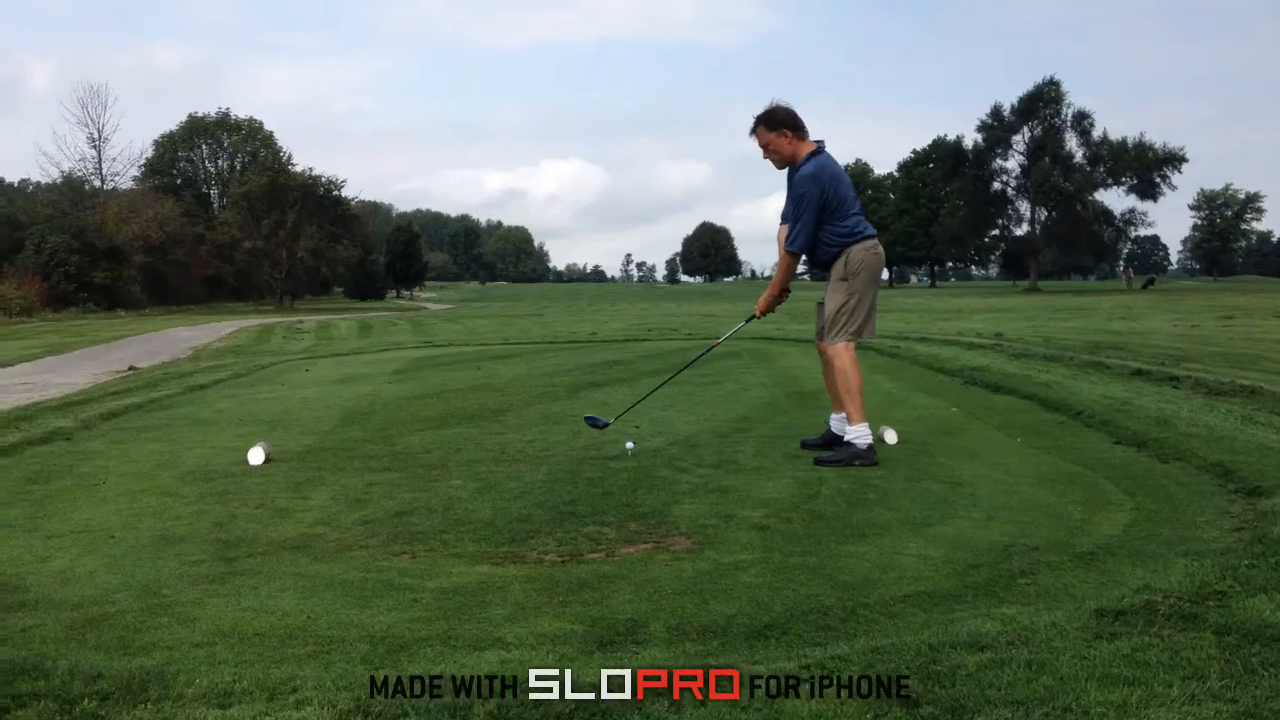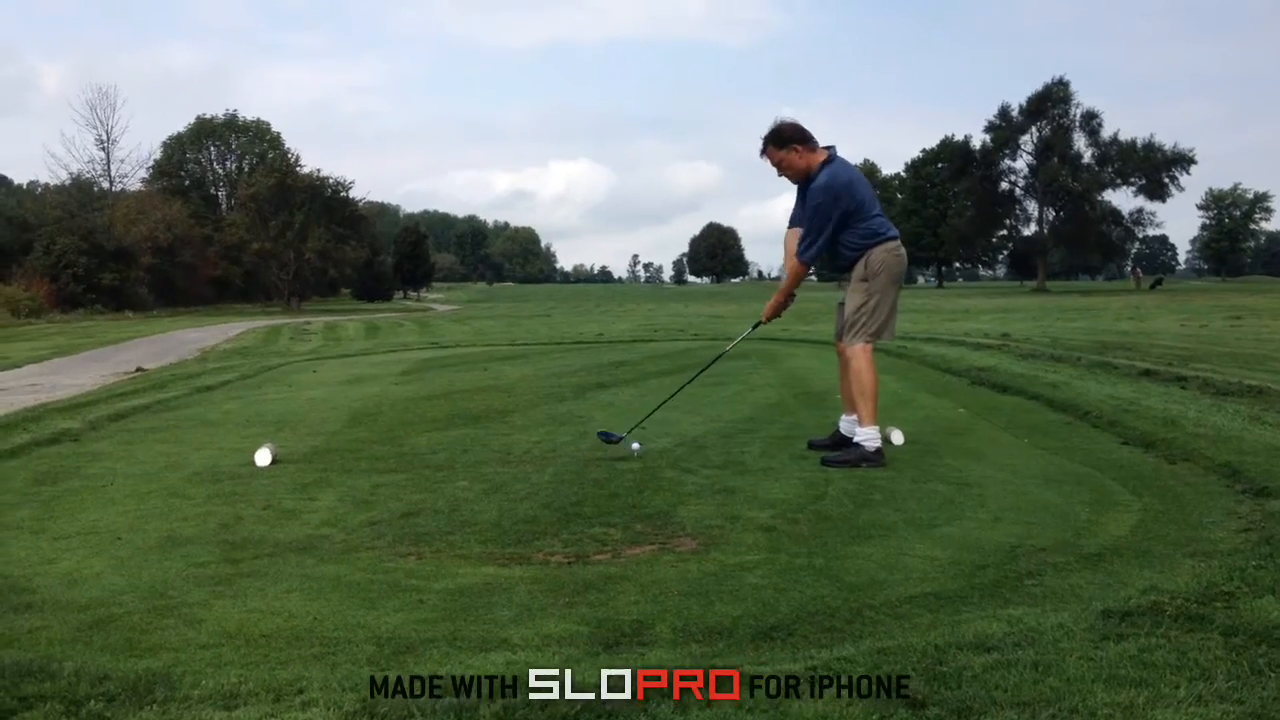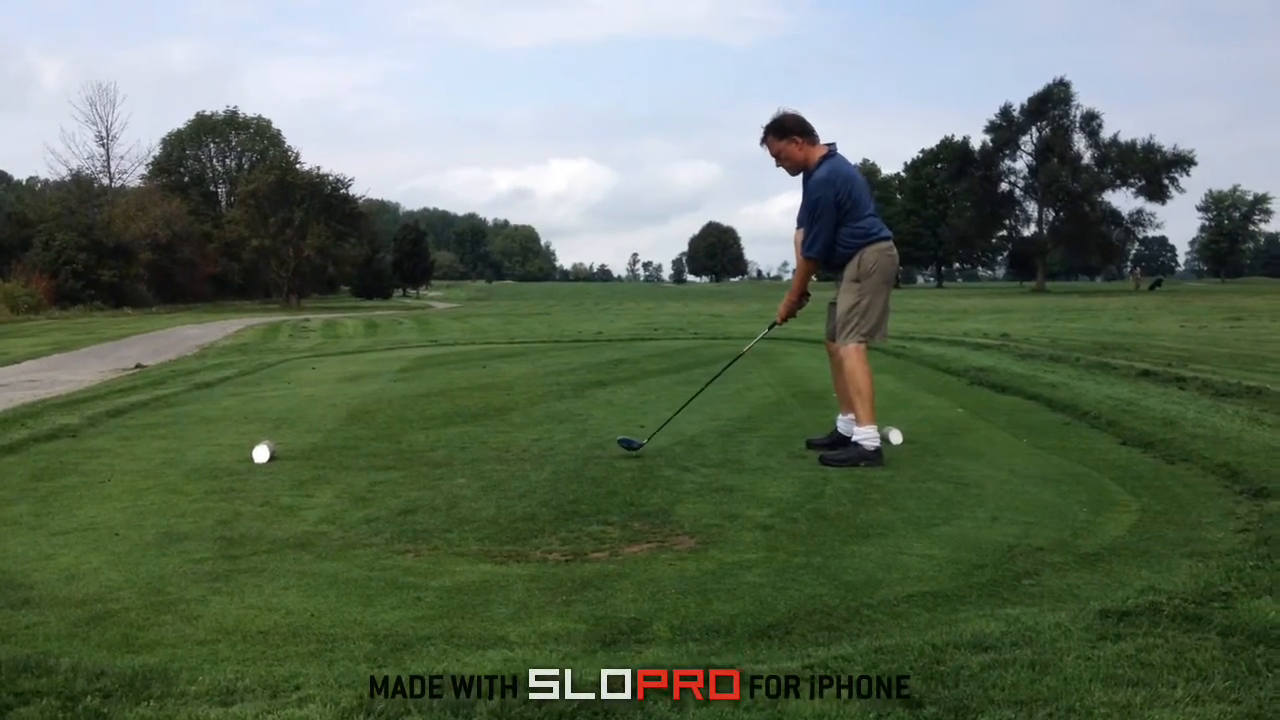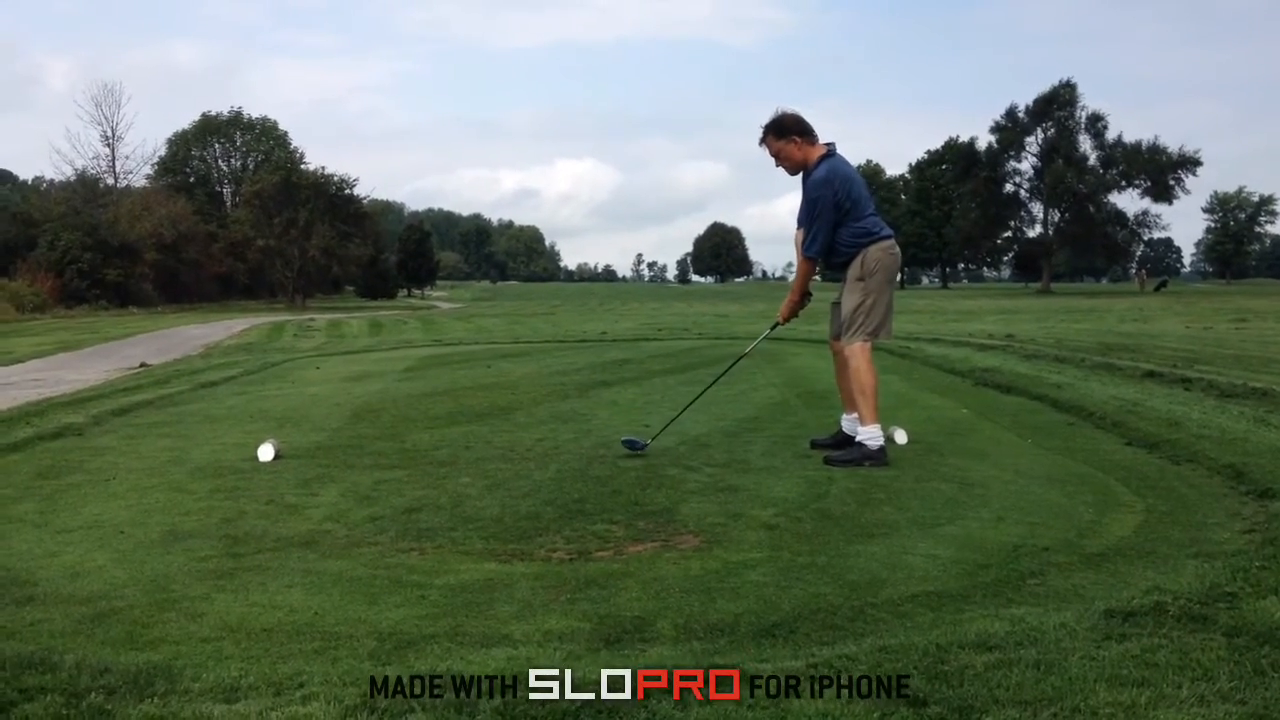
dt=0.7s
person 1, frame 1
left shoulder: (811, 175)
right shoulder: (805, 165)
left elbow: (796, 244)
right elbow: (787, 226)
left wrist: (772, 292)
right wrist: (784, 281)
left hip: (855, 258)
right hip: (845, 259)
left knee: (839, 344)
right knee: (825, 343)
left ankle: (860, 442)
right ankle: (841, 428)
person 1, frame 2
left shoulder: (827, 185)
right shoulder: (815, 174)
left elbow: (807, 253)
right elbow: (795, 230)
left wrist: (780, 298)
right wrist: (788, 285)
left hip: (877, 259)
right hip: (865, 261)
left knee: (858, 345)
right knee: (844, 345)
left ankle: (869, 444)
right ankle: (849, 429)
person 1, frame 3
left shoulder: (824, 179)
right shoulder: (820, 169)
left elbow: (814, 249)
right elbow: (804, 232)
left wrist: (792, 297)
right wrist: (800, 287)
left hip: (868, 259)
right hip: (858, 261)
left knee: (851, 345)
right knee: (835, 344)
left ankle: (868, 442)
right ankle: (847, 428)
person 1, frame 4
left shoulder: (822, 179)
right shoulder: (822, 168)
left elbow: (813, 248)
right elbow: (804, 231)
left wrist: (794, 297)
right wrist: (801, 286)
left hip: (871, 258)
right hip: (861, 260)
left knee: (856, 344)
right knee: (839, 343)
left ankle: (871, 442)
right ankle: (851, 428)
